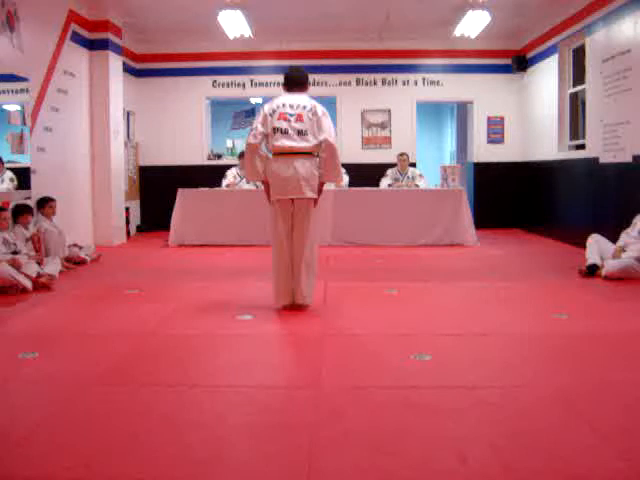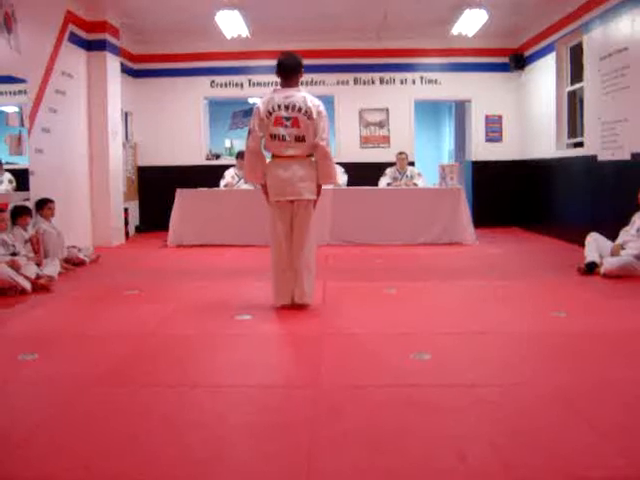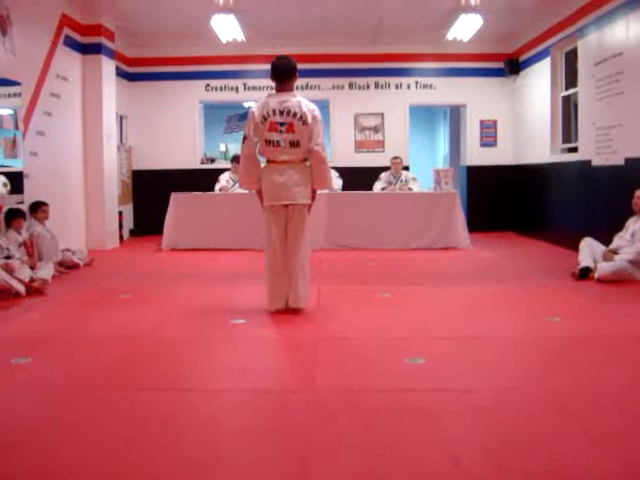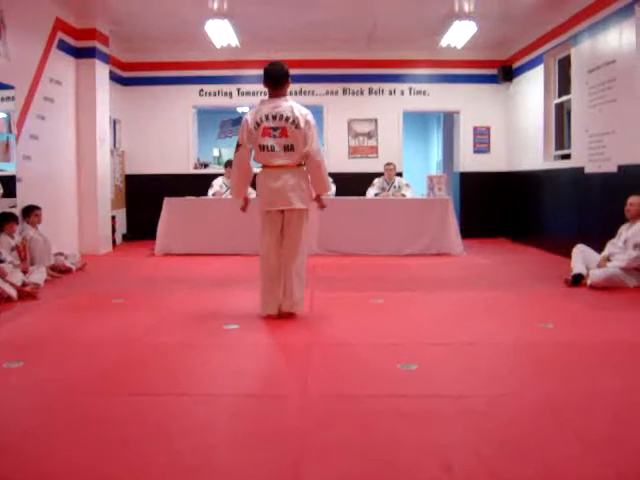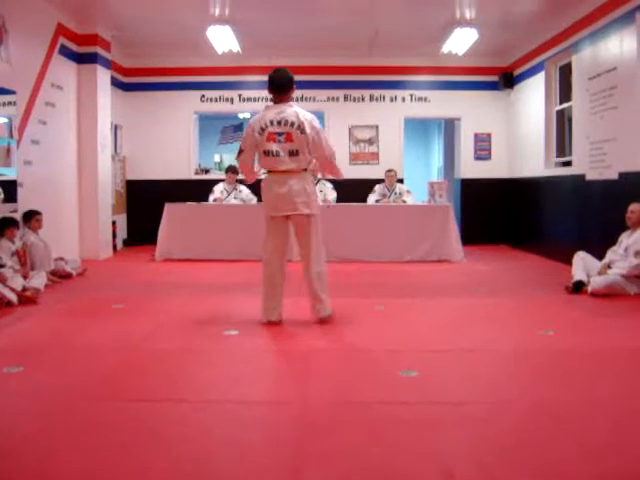
dt=0.3s
person 1, frame 1
left shoulder: (270, 107)
right shoulder: (316, 108)
left elbow: (253, 143)
right elbow: (329, 144)
left wrist: (263, 178)
right wrist: (325, 179)
left hip: (278, 171)
right hip: (306, 171)
left knee: (281, 239)
right knee: (304, 239)
left ankle: (284, 298)
right ankle: (302, 296)
person 1, frame 2
left shoulder: (264, 104)
right shoulder: (314, 104)
left elbow: (253, 146)
right elbow: (322, 147)
left wrist: (261, 180)
right wrist: (321, 181)
left hip: (277, 173)
right hip: (304, 173)
left knee: (280, 239)
right knee: (303, 238)
left ankle: (283, 297)
right ankle: (302, 296)
person 1, frame 3
left shoulder: (259, 109)
right shoulder: (309, 109)
left elbow: (248, 151)
right elbow: (317, 152)
left wrist: (256, 185)
right wrist: (317, 186)
left hip: (271, 179)
right hip: (299, 178)
left knee: (275, 244)
right knee: (298, 243)
left ankle: (277, 301)
right ankle: (296, 300)
person 1, frame 4
left shoulder: (252, 116)
right shoulder: (302, 113)
left elbow: (241, 158)
right elbow: (314, 156)
left wrist: (242, 193)
right wrist: (319, 191)
left hip: (268, 183)
right hip: (295, 182)
left knee: (269, 249)
right knee: (294, 249)
left ankle: (270, 306)
right ankle: (290, 304)
person 1, frame 5
left shoulder: (258, 121)
right shoulder: (307, 118)
left elbow: (244, 160)
right elbow: (326, 156)
left wrist: (252, 176)
right wrist: (336, 172)
left hip: (274, 187)
right hip: (301, 187)
left knee: (274, 254)
right knee: (313, 252)
left ankle: (272, 312)
right ankle: (323, 309)
